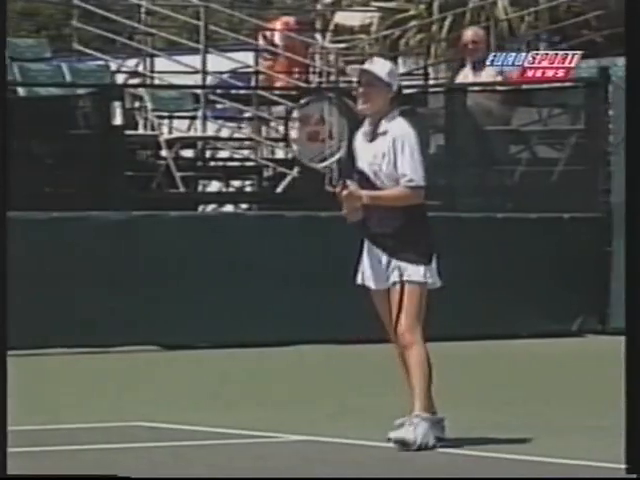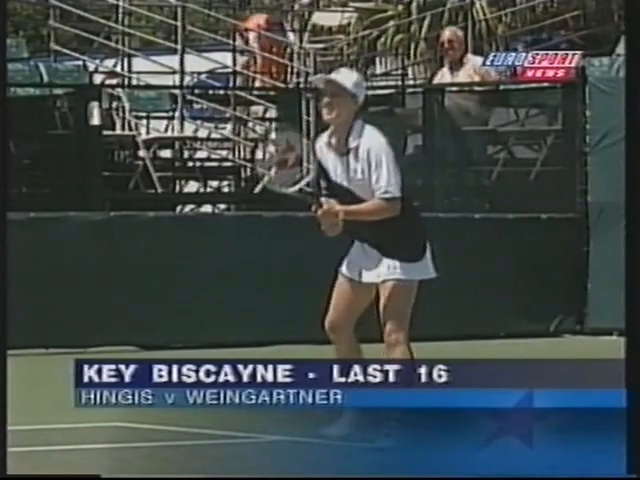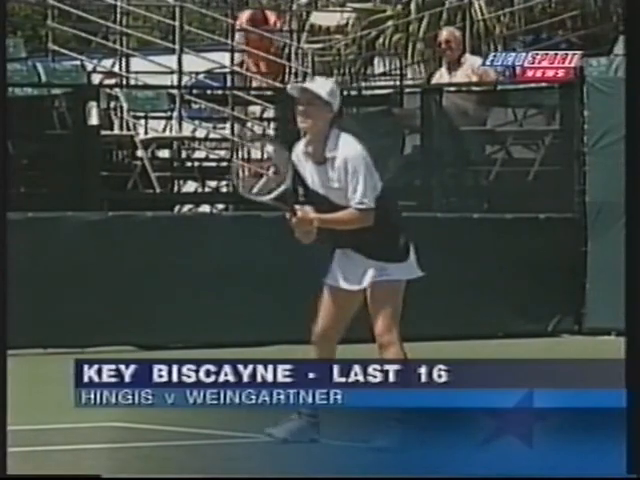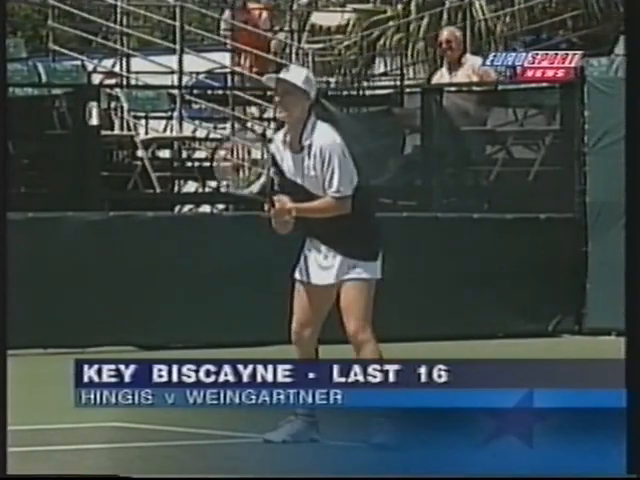
dt=0.3s
person 1, frame 1
left shoulder: (400, 132)
right shoulder: (361, 136)
left elbow: (415, 192)
left wrist: (365, 197)
right wrist: (352, 201)
left hip: (409, 247)
right hip: (376, 248)
left knee: (409, 334)
right knee: (399, 338)
left ankle: (421, 418)
right ankle: (427, 416)
person 1, frame 2
left shoulder: (372, 143)
right shoulder: (322, 146)
left elbow: (390, 204)
left wrist: (342, 212)
right wrist: (329, 216)
left hip: (400, 245)
right hip: (365, 246)
left knee: (393, 334)
right knee: (335, 325)
person 1, frame 3
left shoulder: (351, 153)
right shoulder: (299, 154)
left elbow: (365, 214)
left wrist: (317, 221)
right wrist: (304, 223)
left hip: (382, 249)
right hip: (346, 253)
left knee: (385, 334)
right knee: (323, 336)
right ankle: (310, 416)
person 1, frame 4
left shoulder: (327, 141)
right shoulder: (278, 143)
left elbow: (342, 203)
left wrist: (294, 209)
right wrist: (281, 213)
left hip: (353, 246)
right hip: (317, 247)
left knee: (357, 332)
right knee: (301, 333)
right ankle: (306, 417)
